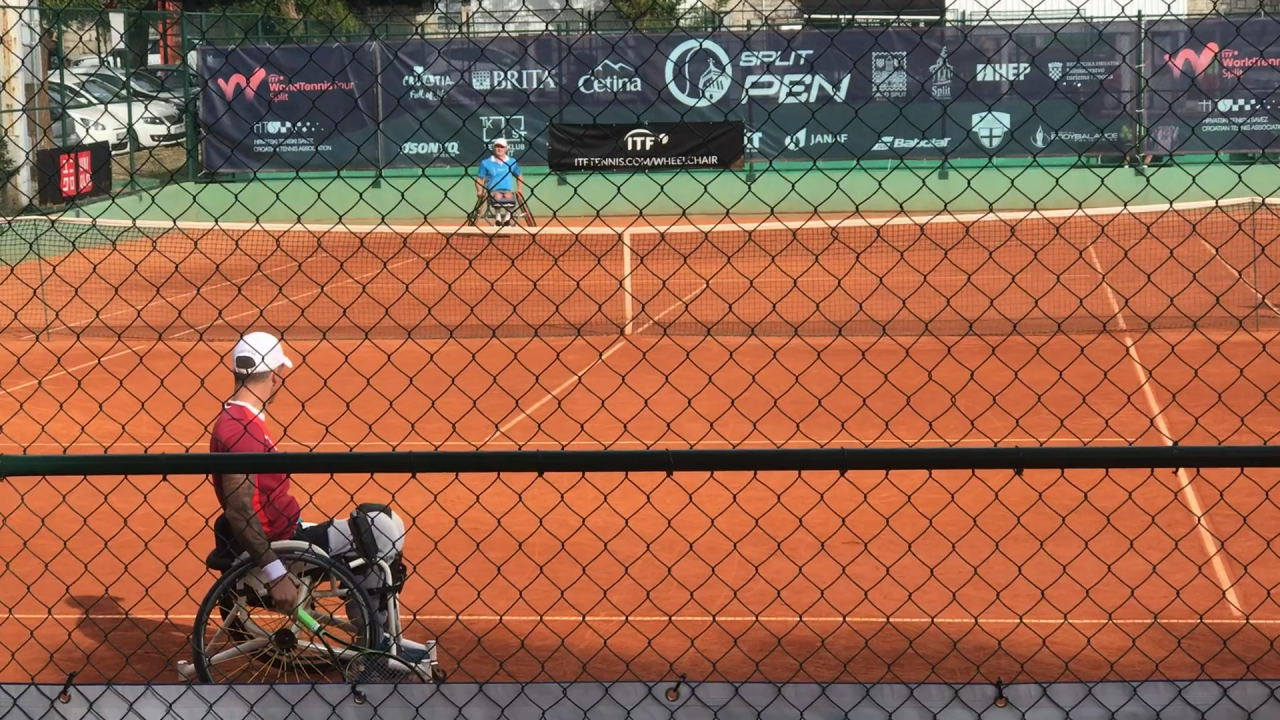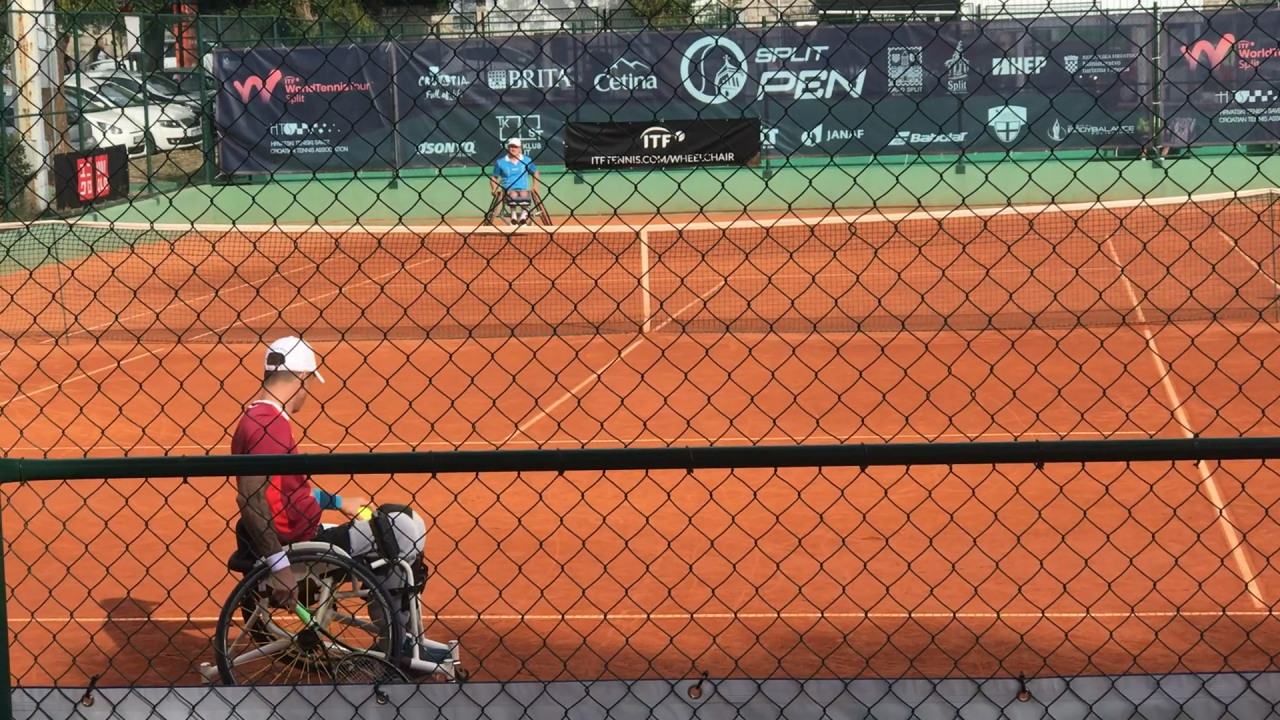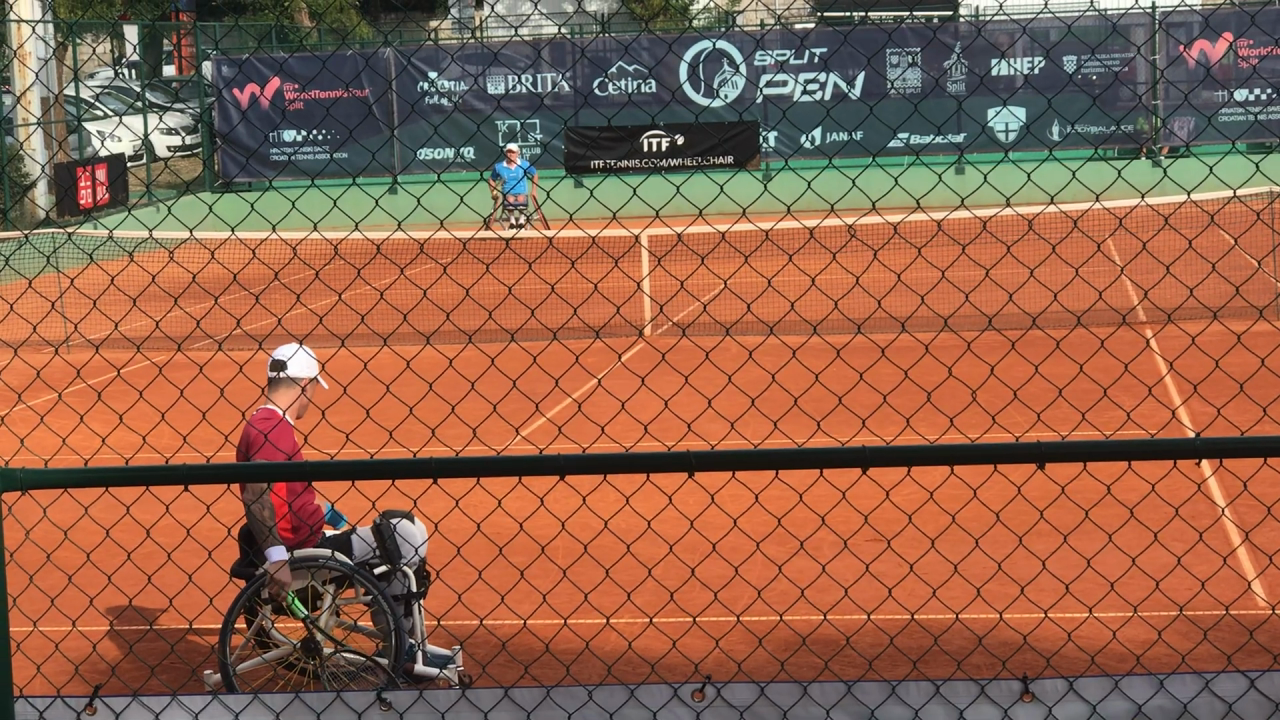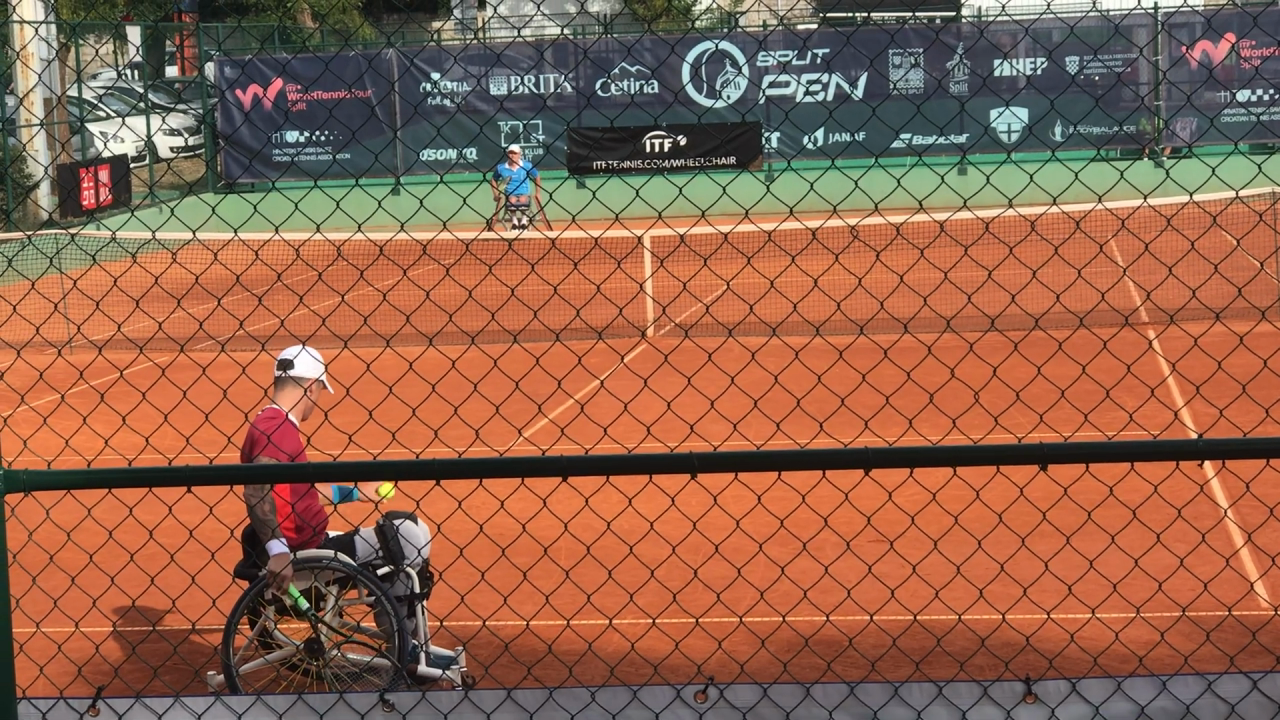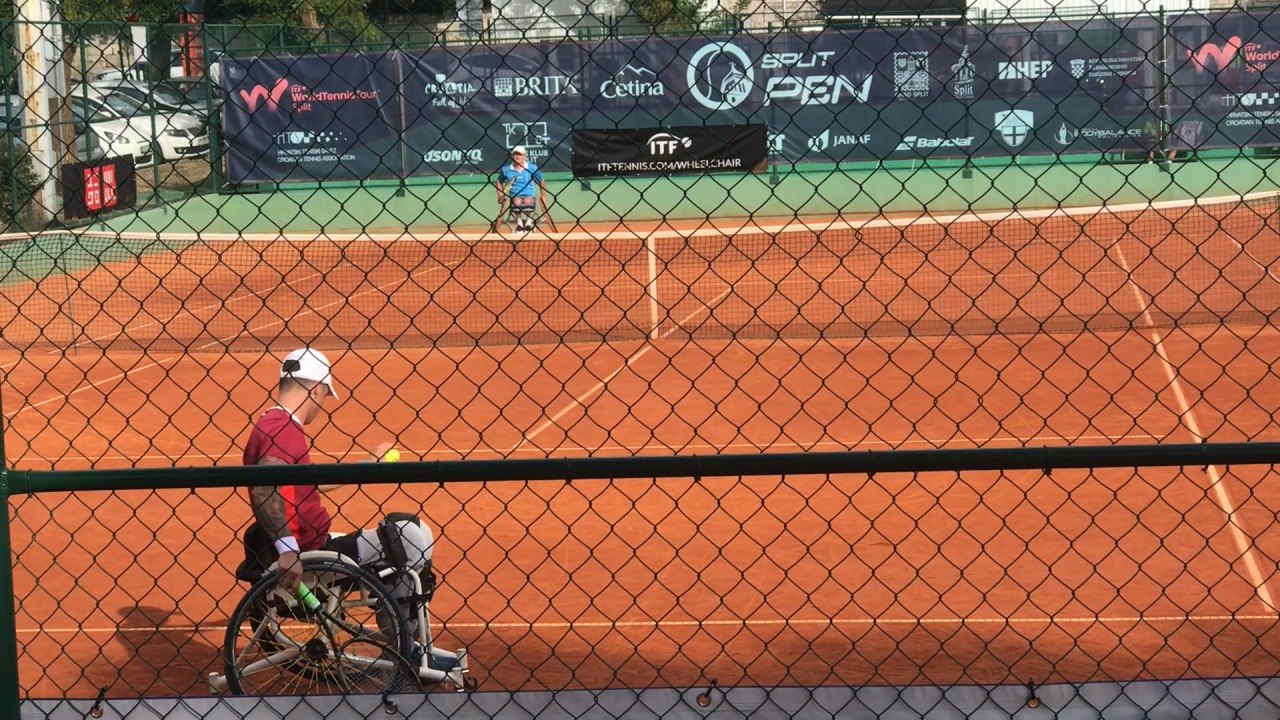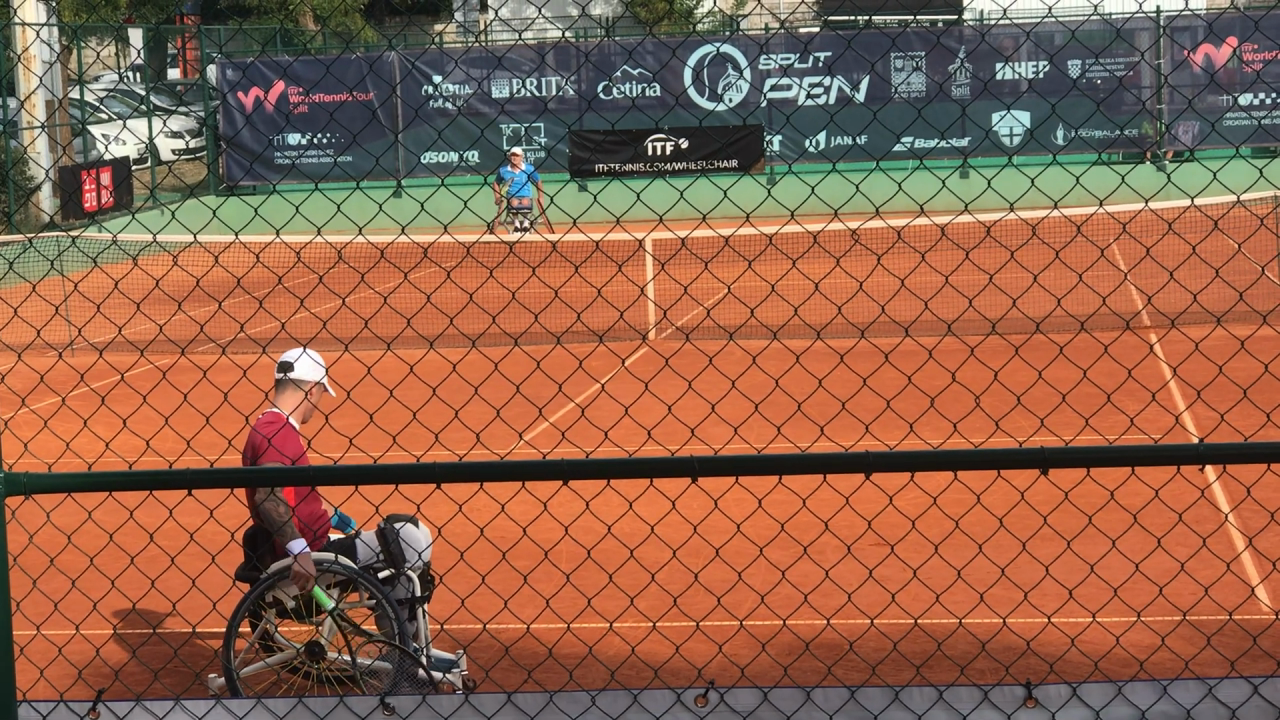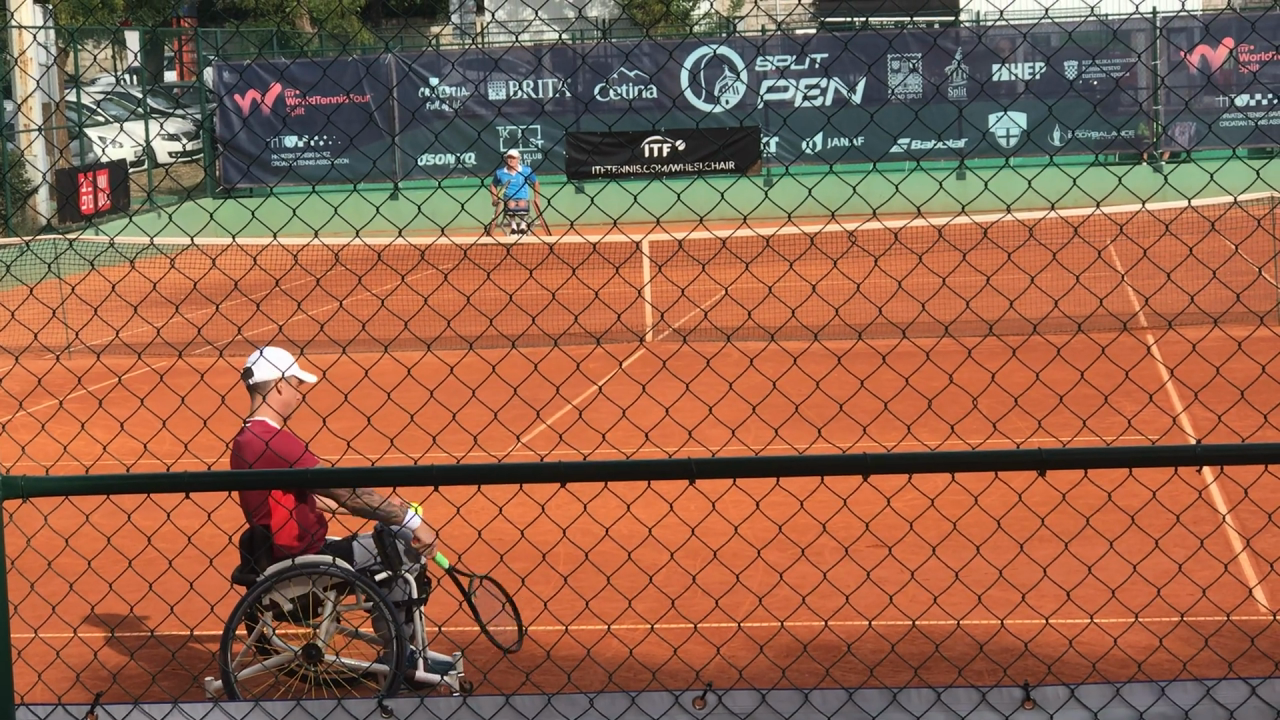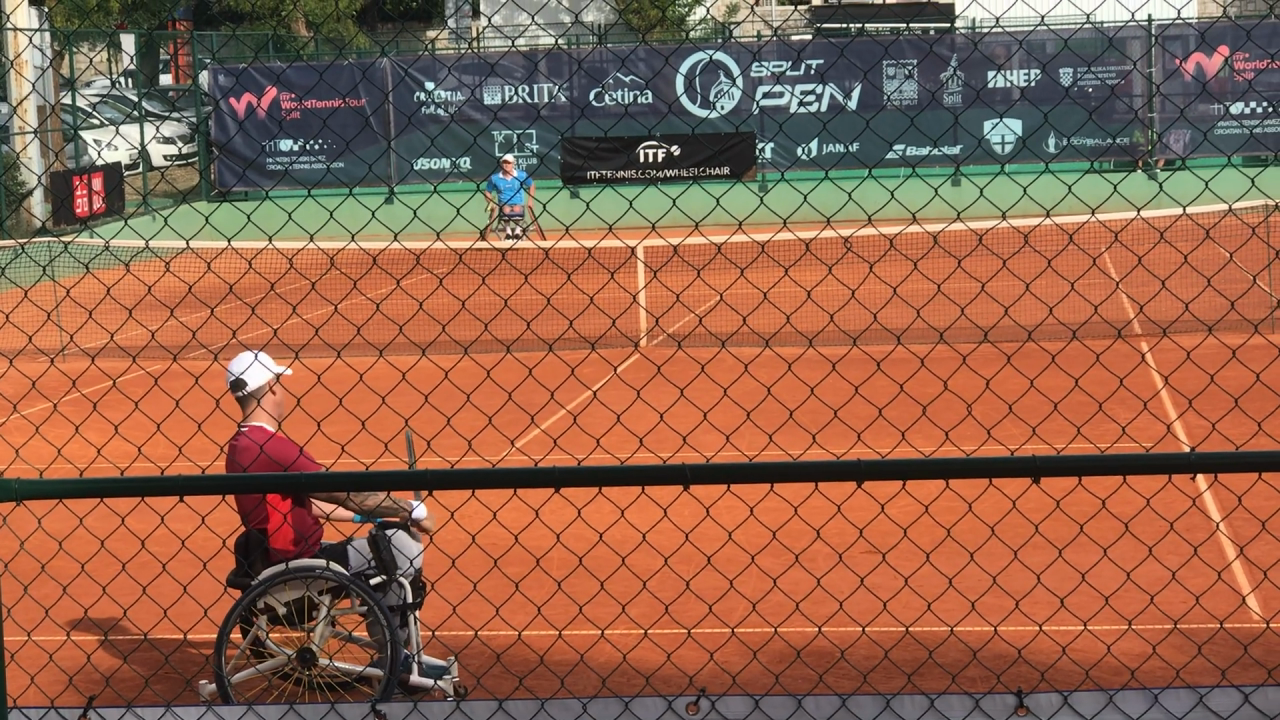
dt=0.5s
person 1, frame 1
left shoulder: (242, 419)
right shoulder: (241, 428)
right elbow: (238, 511)
right wrist: (276, 573)
left hip: (282, 534)
right hip: (277, 544)
left knee: (377, 522)
right knee: (384, 528)
person 1, frame 2
left shoulder: (260, 417)
right shoulder: (267, 423)
right elbow: (251, 498)
left wrist: (336, 502)
right wrist: (280, 564)
left hip: (300, 536)
right hip: (298, 545)
right knee: (405, 528)
left ankle: (400, 637)
person 1, frame 3
left shoulder: (266, 422)
right shoulder: (273, 426)
right elbow: (255, 495)
left wrist: (341, 521)
right wrist: (277, 556)
left hip: (302, 544)
right hip: (300, 551)
right knee: (407, 532)
person 1, frame 4
left shoulder: (272, 423)
right shoulder: (278, 427)
right elbow: (257, 493)
left wrist: (353, 492)
right wrist: (277, 549)
left hip: (310, 545)
right hip: (305, 553)
right knee: (410, 533)
person 1, frame 5
left shoulder: (276, 424)
right shoulder: (281, 427)
left elbow: (315, 481)
right elbow: (264, 490)
right wrist: (288, 547)
left hip: (307, 548)
right hip: (307, 554)
right knee: (413, 534)
person 1, frame 6
left shoulder: (272, 428)
right shoulder: (278, 431)
right elbow: (268, 496)
right wrist: (300, 550)
left hip: (311, 549)
right hip: (310, 556)
left knee: (400, 532)
right knee: (412, 536)
person 1, frame 7
left shoulder: (249, 438)
right shoulder: (272, 440)
left elbow: (314, 498)
right elbow: (344, 491)
left wrist: (383, 509)
right wrist: (408, 518)
left hip: (296, 554)
left knee: (397, 538)
right knee: (408, 540)
person 1, frame 8
left shoulder: (244, 443)
right shoulder: (269, 447)
left elbow: (310, 504)
right elbow: (347, 495)
left wrist: (377, 513)
right wrist: (414, 510)
left hip: (291, 560)
left knee: (396, 536)
right knee: (405, 545)
